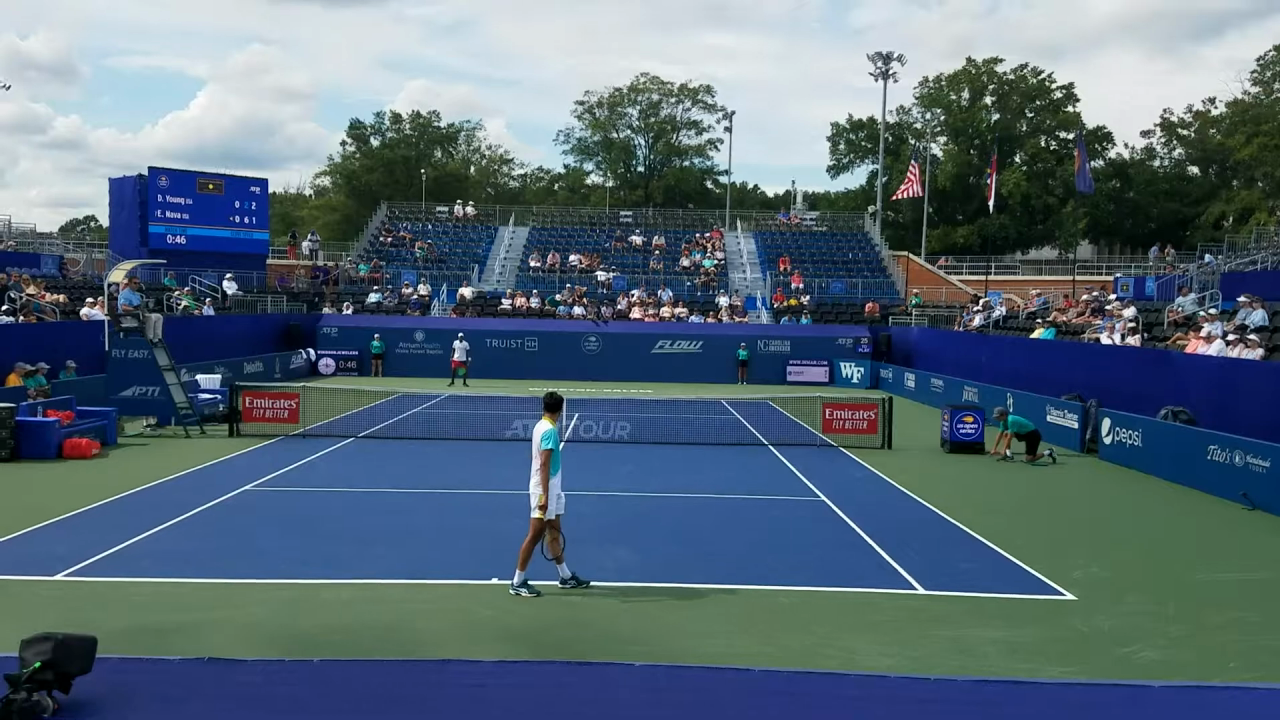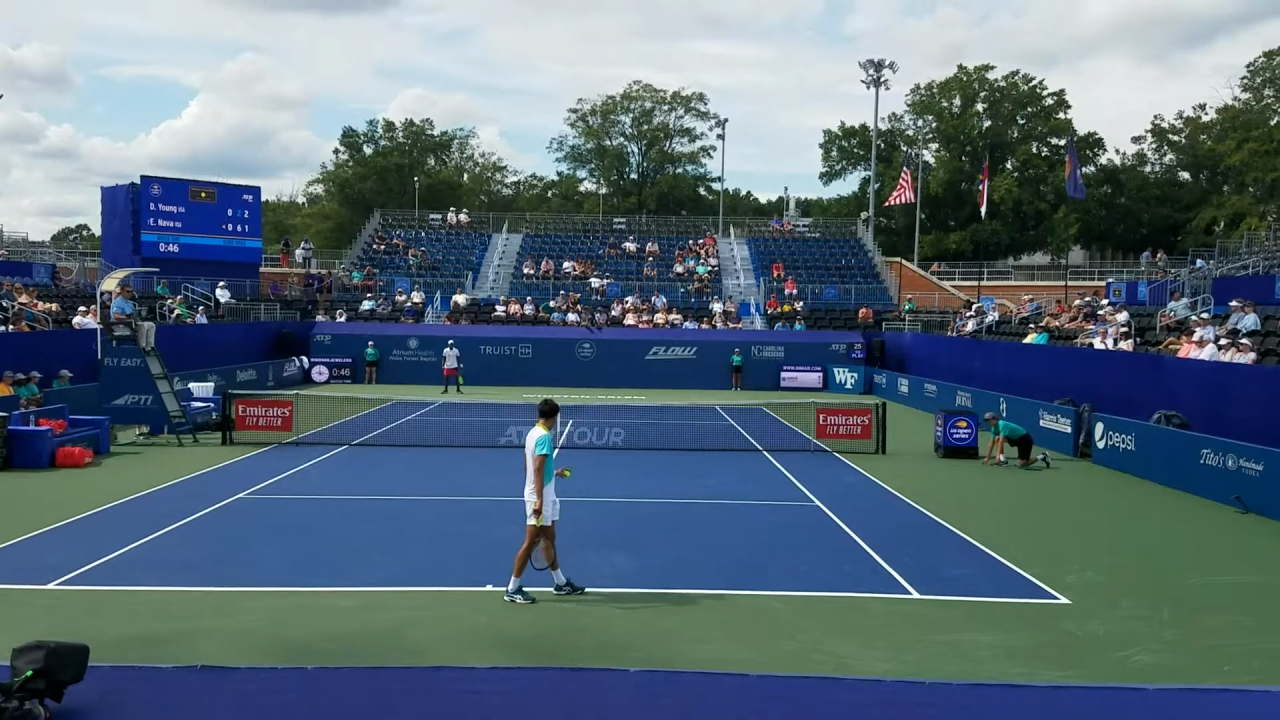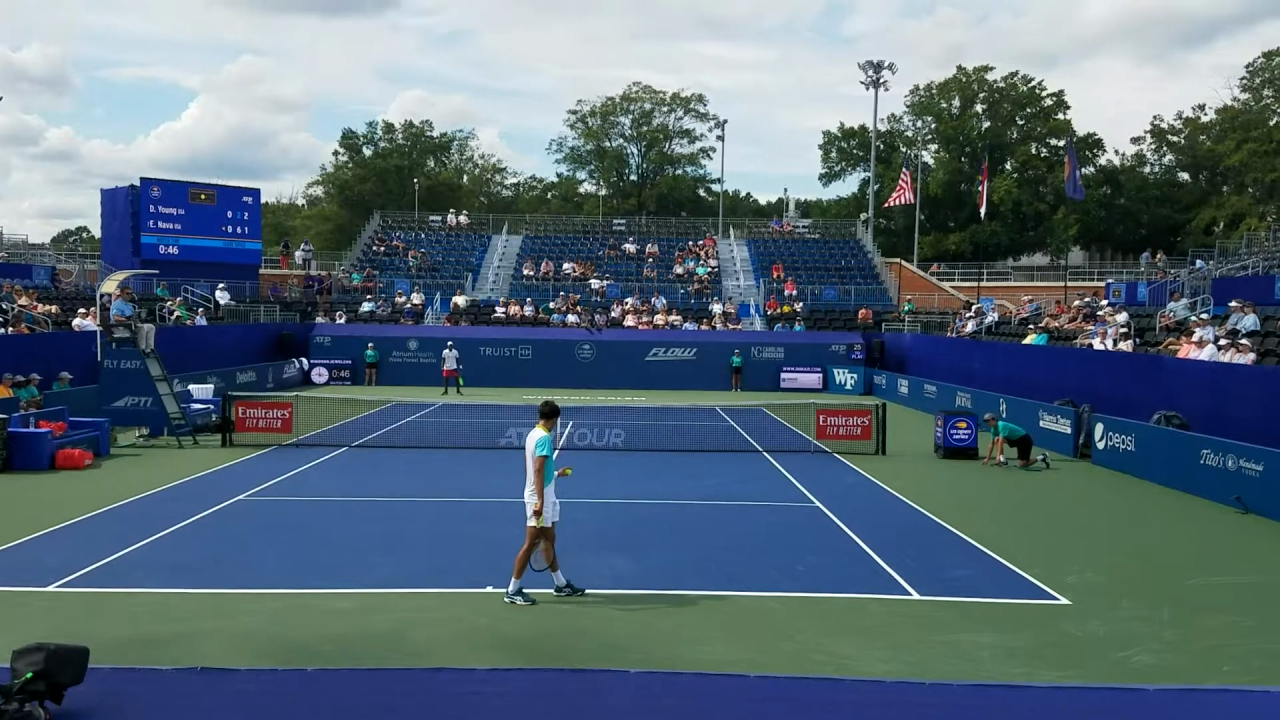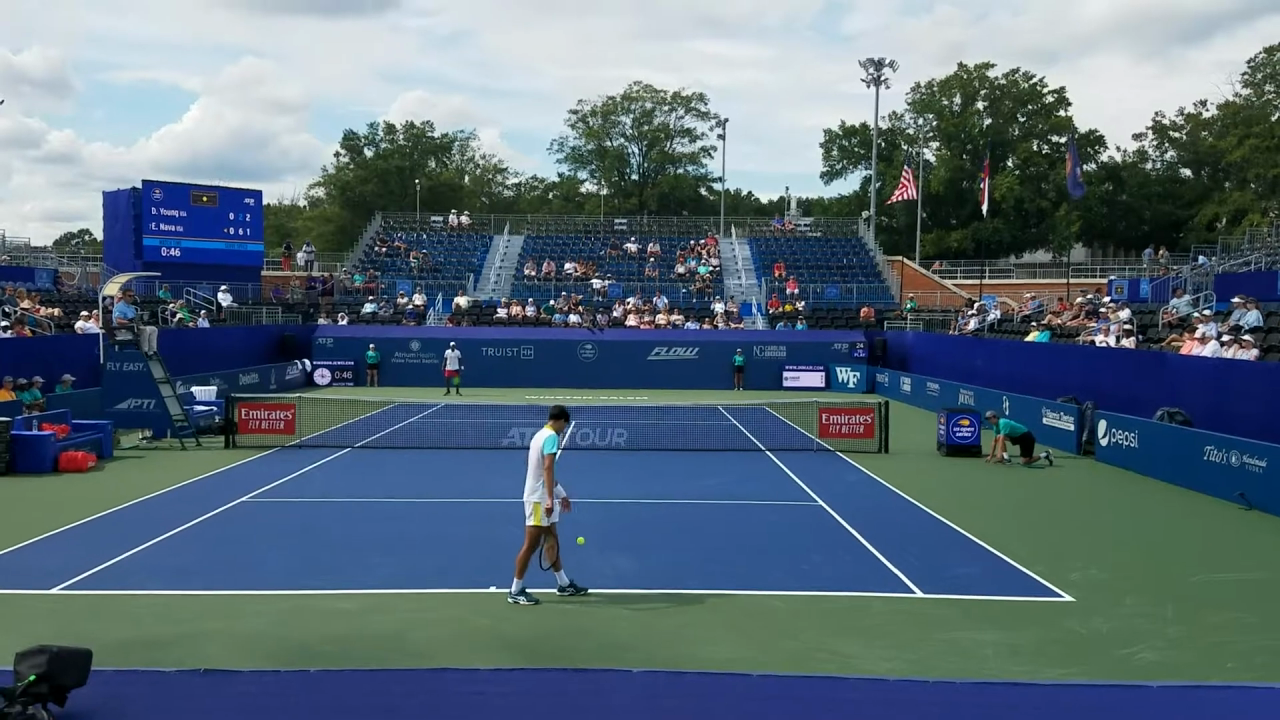
dt=0.2s
person 1, frame 1
left shoulder: (541, 426)
right shoulder: (550, 430)
right elbow: (544, 465)
right wrist: (545, 496)
left hip: (552, 490)
right hip: (544, 491)
left knee: (554, 533)
right knee: (535, 536)
left ankle: (565, 577)
right ankle: (517, 582)
person 1, frame 2
left shoulder: (533, 433)
right shoulder: (544, 436)
right elbow: (537, 470)
left wrist: (554, 473)
right wrist: (539, 501)
left hip: (546, 496)
right hip: (540, 498)
left knee: (549, 539)
right knee: (531, 543)
left ankle: (560, 583)
right ankle: (512, 589)
person 1, frame 3
left shoulder: (533, 434)
right shoulder: (544, 437)
right elbow: (538, 471)
left wrist: (556, 474)
right wrist: (540, 502)
left hip: (546, 497)
right hip: (539, 499)
left knee: (549, 541)
right knee: (531, 544)
left ankle: (561, 585)
right ankle: (512, 591)
person 1, frame 4
left shoulder: (541, 435)
right shoulder: (551, 436)
right elbow: (547, 468)
left wrist: (562, 495)
right wrist: (550, 499)
left hip: (543, 498)
right hip: (540, 499)
left knee: (552, 541)
right knee: (531, 544)
left ankle: (564, 584)
right ankle: (515, 591)
